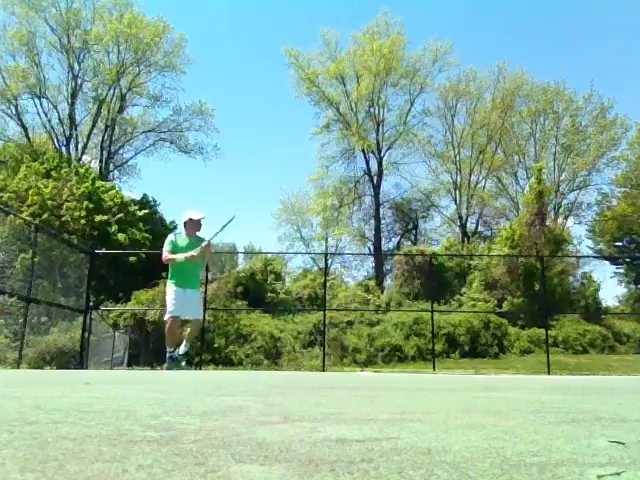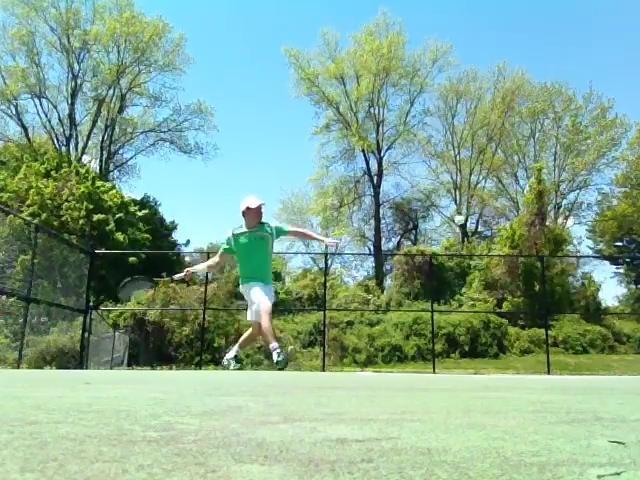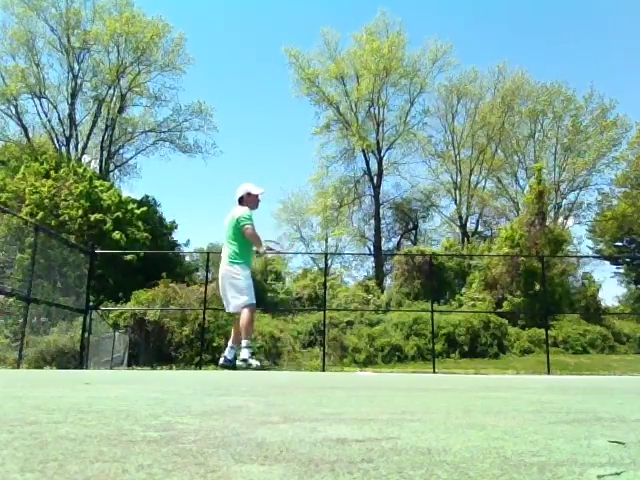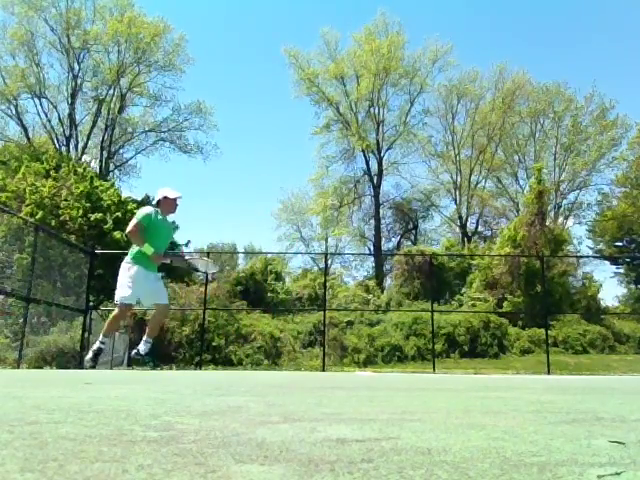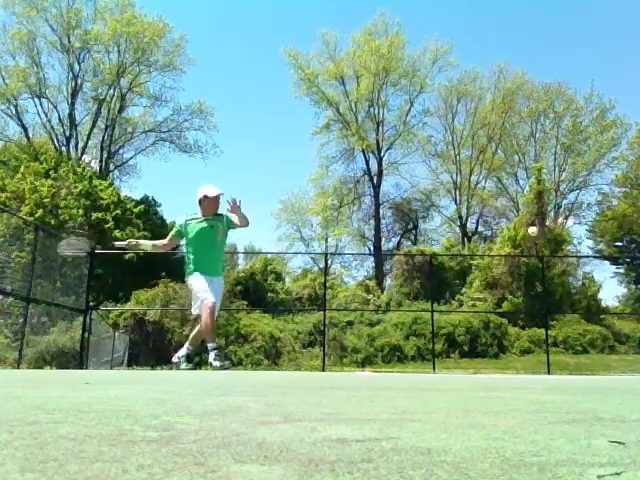
dt=1s
person 1, frame 1
left shoulder: (201, 241)
right shoulder: (173, 237)
left elbow: (209, 260)
right elbow: (165, 258)
left wrist: (207, 250)
right wrist: (185, 256)
left hip: (194, 289)
right hip: (176, 286)
left knee: (197, 323)
right knee: (172, 320)
left ankle: (182, 351)
right ankle: (170, 354)
person 1, frame 2
left shoulder: (269, 229)
right shoulder: (234, 236)
left elbow: (297, 232)
right elbow: (216, 262)
left wrist: (322, 239)
right wrist: (194, 269)
left hip: (267, 284)
right hip: (251, 284)
left knee: (257, 327)
right knee: (265, 310)
left ankle: (231, 356)
right ankle: (277, 353)
person 1, frame 3
left shoulder: (234, 215)
right shoulder: (243, 212)
right elbow: (253, 237)
left wrist: (253, 249)
right wrist: (260, 249)
left hip: (230, 268)
right hip: (236, 268)
left knee: (242, 312)
right knee: (247, 308)
left ankle: (229, 356)
right ankle: (246, 354)
person 1, frame 4
left shoulder: (169, 227)
right shoulder: (148, 212)
right elbow: (130, 231)
left wrist: (174, 258)
right wrist: (150, 252)
left hip: (152, 272)
right hip: (135, 267)
left knee: (163, 309)
right knee: (123, 308)
left ankle: (142, 350)
right ankle: (98, 347)
person 1, frame 5
left shoulder: (224, 220)
right shoulder: (186, 223)
left elbow: (244, 223)
right elbow: (165, 245)
left wrist: (238, 212)
right wrist: (139, 244)
left hip: (217, 279)
right hip: (197, 275)
left knee: (205, 322)
right knee: (209, 305)
left ankle: (182, 354)
right ankle: (213, 352)
